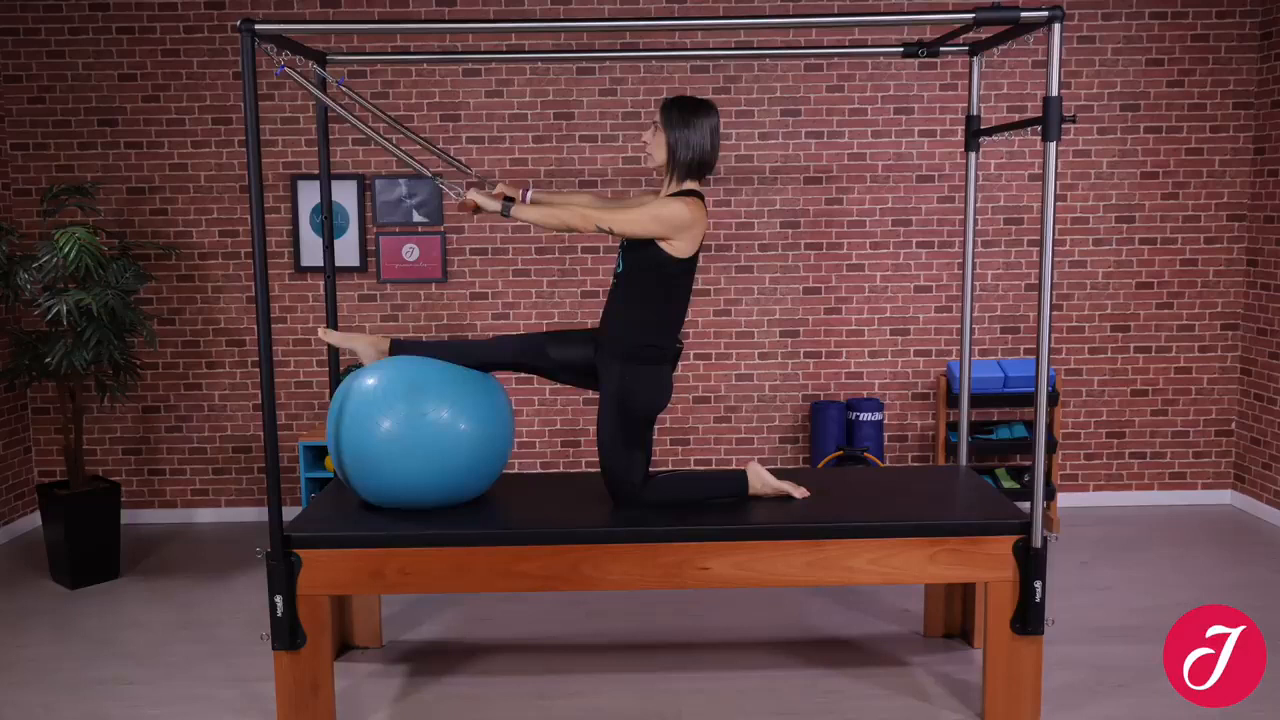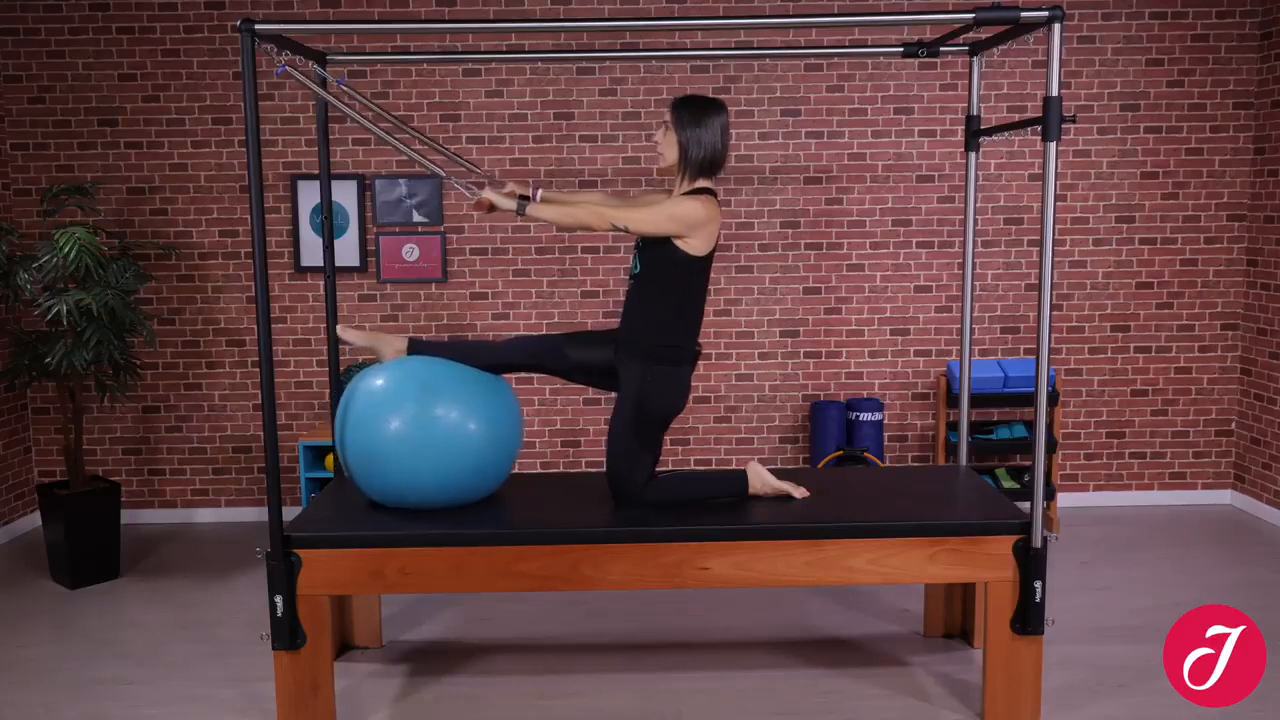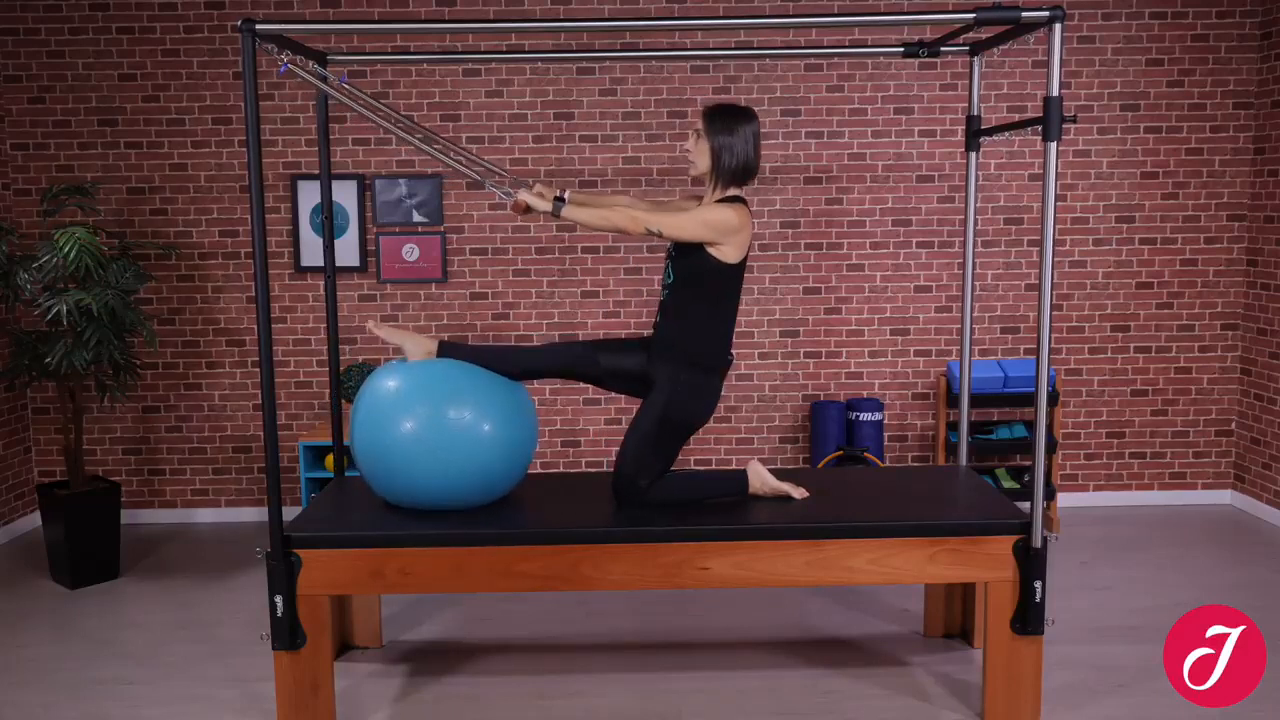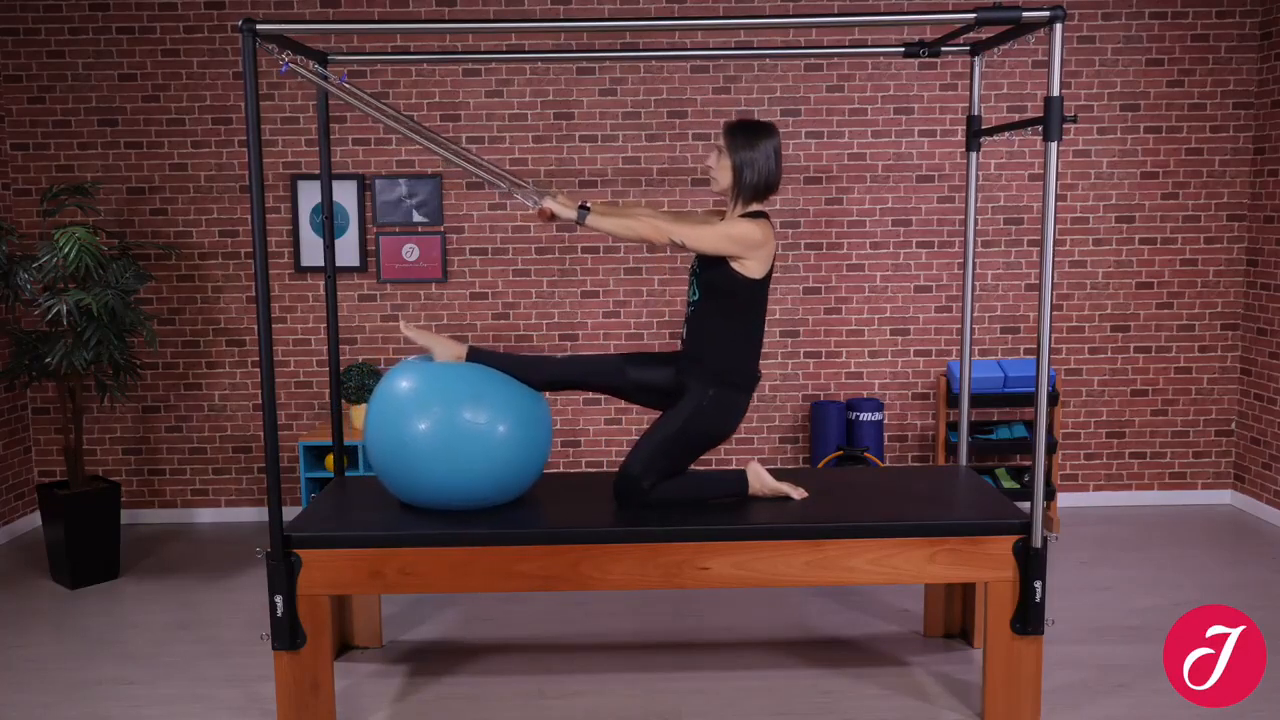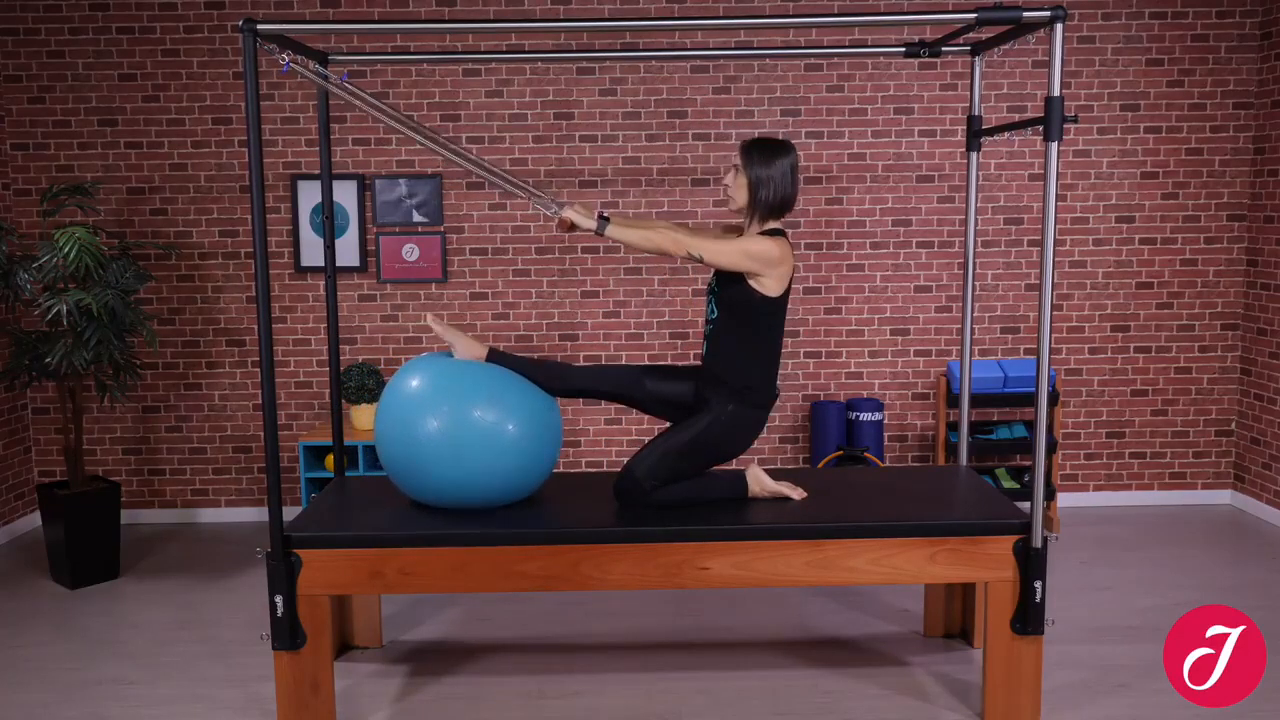
dt=1s
person 1, frame 1
left shoulder: (684, 212)
right shoulder: (665, 200)
left elbow: (586, 222)
right elbow: (598, 202)
left wrist: (504, 209)
right wrist: (526, 194)
left hip: (640, 366)
right hip: (616, 348)
left knee: (628, 488)
right knee: (507, 350)
left ankle: (748, 482)
right ankle: (387, 349)
person 1, frame 2
left shoulder: (698, 209)
right shoulder: (676, 199)
left elbow: (601, 219)
right elbow: (608, 200)
left wrist: (518, 207)
right wrist: (536, 194)
left hip: (660, 366)
right hip: (634, 349)
left knee: (629, 487)
right knee: (527, 351)
left ankle: (749, 481)
right ankle: (405, 349)
person 1, frame 3
left shoulder: (729, 217)
right shoulder: (706, 207)
left elbow: (632, 223)
right elbow: (635, 205)
left wrist: (553, 209)
right wrist: (562, 197)
left hip: (692, 374)
right hip: (664, 355)
left knee: (632, 487)
right knee: (562, 359)
left ankle: (749, 481)
right ankle: (434, 351)
person 1, frame 4
left shoulder: (753, 233)
right shoulder: (727, 221)
left elbow: (657, 233)
right elbow: (658, 218)
left wrist: (578, 217)
right wrist: (583, 207)
left hip: (719, 391)
right hip: (690, 371)
left knee: (633, 488)
right knee: (579, 371)
left ankle: (749, 482)
right ankle: (462, 355)
person 1, frame 5
left shoulder: (771, 251)
right shoulder: (744, 237)
left elbow: (674, 245)
right elbow: (672, 231)
left wrist: (597, 225)
right wrist: (597, 218)
left hip: (737, 407)
right hip: (710, 386)
left knee: (632, 489)
left ankle: (748, 484)
right ankle: (483, 357)
